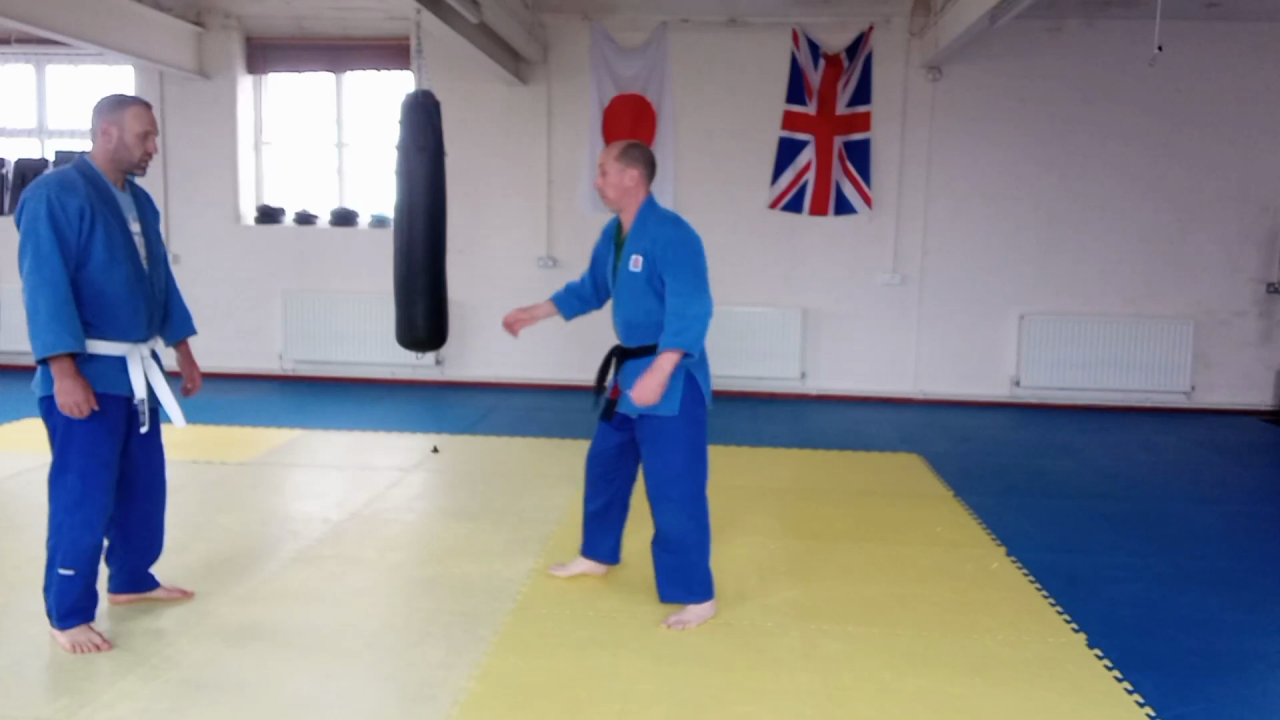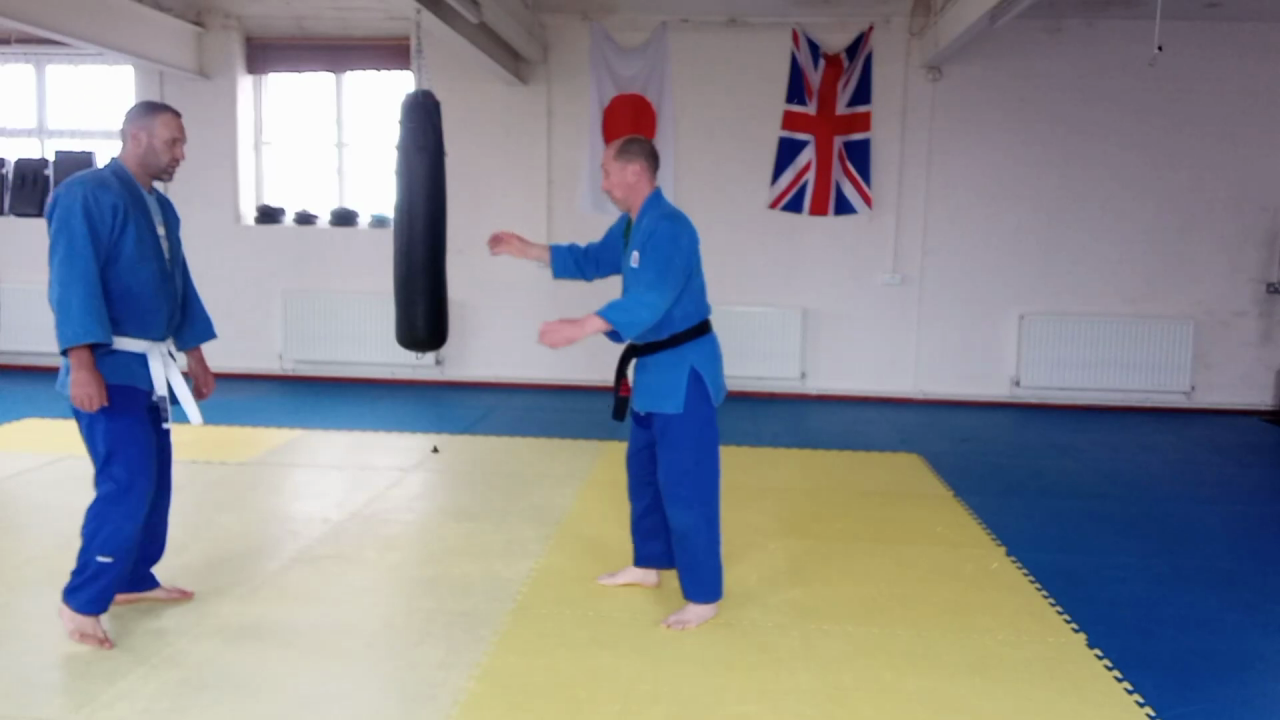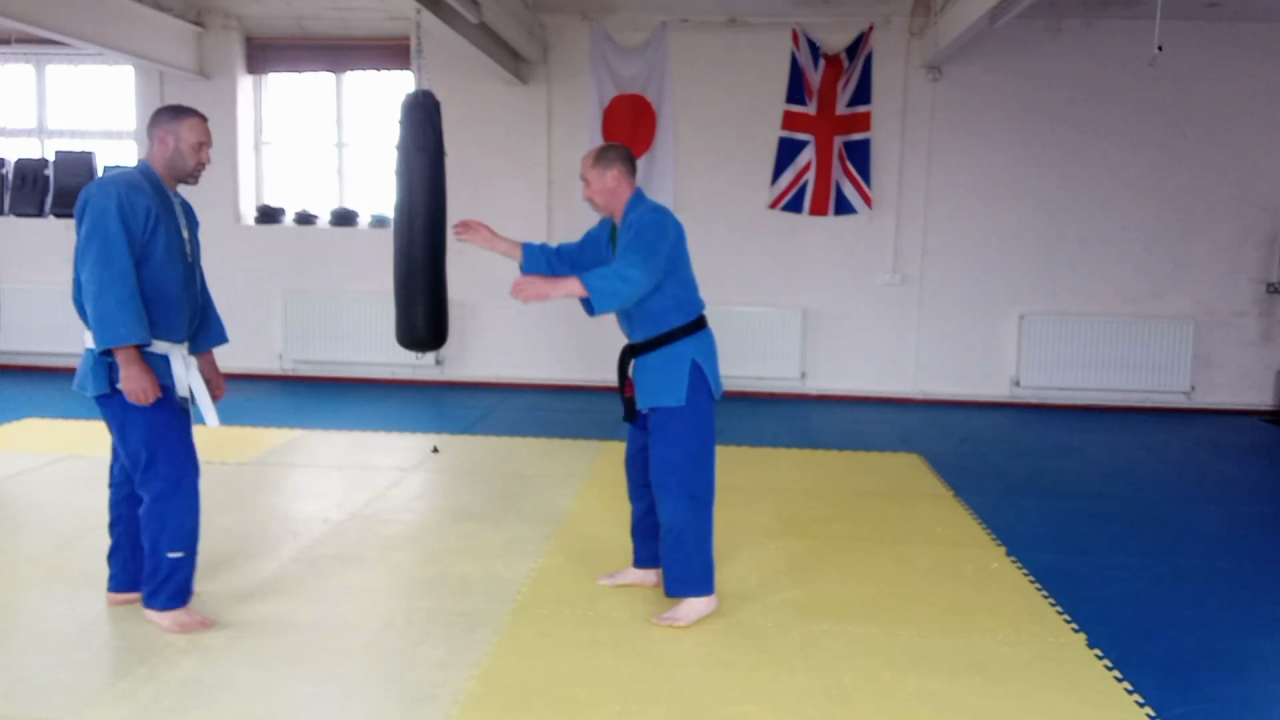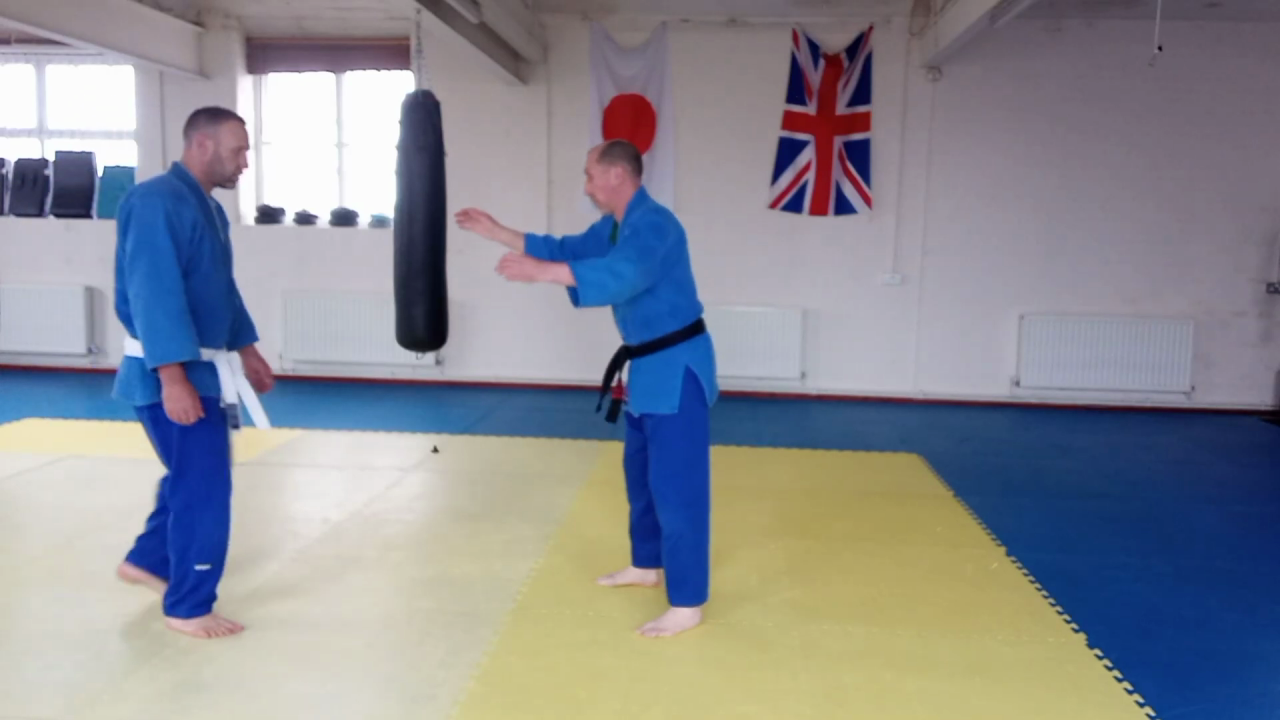
dt=0.3s
person 1, frame 1
left shoulder: (138, 201)
right shoulder: (54, 195)
left elbow: (160, 280)
right elbow: (47, 289)
left wrist: (182, 350)
right wrist: (63, 371)
left hip: (135, 367)
right hip: (85, 371)
left knee: (143, 482)
right knee: (84, 494)
left ankle: (131, 580)
right ankle: (68, 614)
person 1, frame 2
left shoulder: (160, 206)
right shoulder: (87, 194)
left elbow: (178, 285)
right elbow: (74, 284)
left wrist: (195, 355)
right wrist: (81, 363)
left hip: (150, 365)
right hip: (107, 367)
left knee: (151, 481)
right knee: (127, 484)
left ankle: (133, 580)
right ankle: (82, 601)
person 1, frame 3
left shoulder: (179, 208)
right shoulder: (116, 195)
left elbow: (193, 288)
right elbow: (107, 284)
left wrist: (206, 358)
right wrist: (130, 362)
left hip: (163, 362)
right hip: (128, 366)
left knee: (138, 475)
right knee: (171, 475)
left ankle: (128, 579)
right ankle: (167, 596)
person 1, frame 4
left shoulder: (207, 208)
right shoulder: (156, 202)
right elbow: (154, 297)
left wrist: (247, 352)
right wrist: (173, 378)
left hip: (201, 368)
right hip: (171, 375)
left knee: (193, 477)
right knee: (202, 486)
left ankle: (148, 560)
right ankle: (187, 606)
person 2, frame 1
left shoulder: (672, 234)
right shoulder: (614, 233)
left elbow: (691, 311)
right elbow: (593, 288)
left wrist: (659, 372)
right wrist: (536, 312)
left hip: (671, 375)
right hip: (632, 370)
left knee: (674, 487)
right knee: (605, 464)
left ankle: (698, 597)
right ankle: (597, 554)
person 2, frame 2
left shoulder: (668, 227)
right shoulder: (629, 226)
left elbow: (649, 300)
right elbow: (592, 260)
left wrist: (579, 327)
right wrist: (527, 250)
left hip: (683, 367)
right hip: (655, 366)
left knee: (684, 482)
right knee: (644, 472)
left ankle: (703, 596)
right ankle: (648, 565)
person 2, frame 3
left shoulder: (653, 222)
right shoulder: (611, 230)
left elbow: (628, 280)
right elbow: (564, 257)
left wrist: (552, 289)
right wrist: (495, 242)
left hip: (682, 364)
right hip: (652, 363)
left knee: (678, 479)
right knee: (643, 470)
left ankle: (696, 592)
right ankle: (649, 565)
person 2, frame 4
left shoulder: (653, 224)
right shoulder: (613, 226)
left elbow: (618, 275)
right elbow: (568, 250)
left wrist: (541, 272)
right wrist: (497, 232)
left hip: (677, 367)
right hip: (650, 365)
left knee: (676, 483)
right knee: (642, 471)
left ankle: (687, 603)
right ankle: (648, 563)
